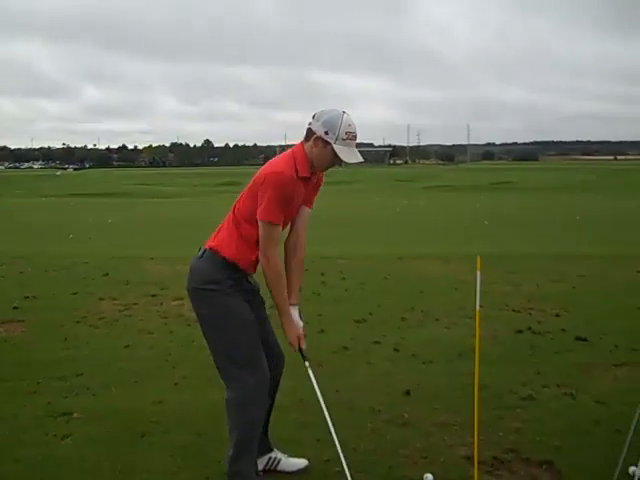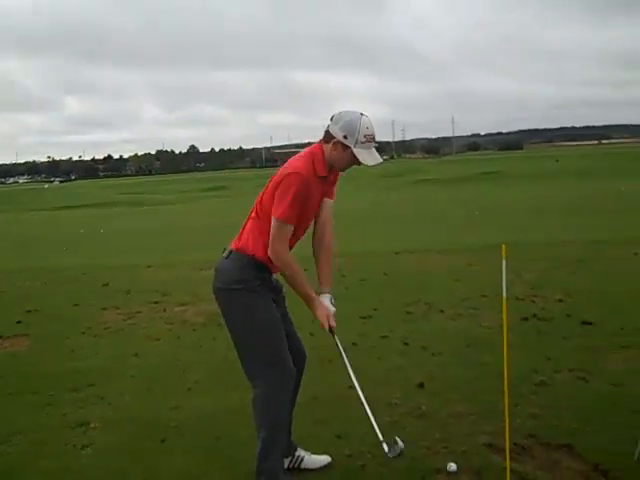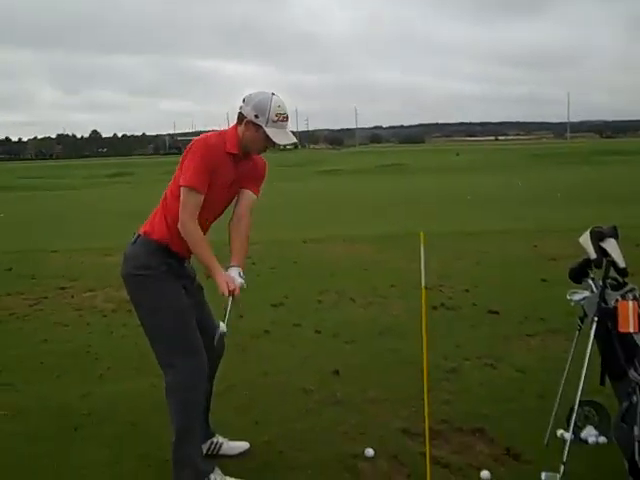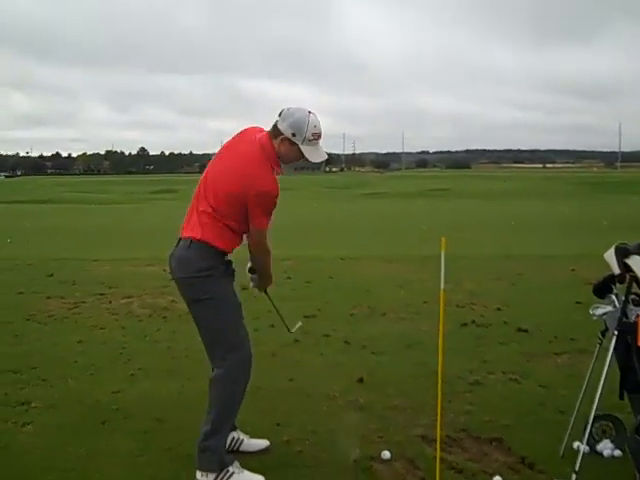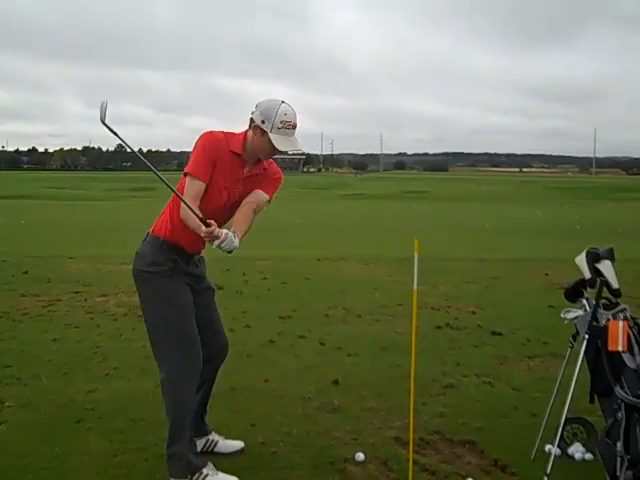
dt=1s
person 1, frame 1
left shoulder: (314, 177)
right shoulder: (279, 175)
left elbow: (298, 238)
right elbow: (266, 251)
left wrist: (295, 307)
right wrist: (289, 316)
left hip: (240, 277)
right hip: (215, 276)
left knee: (272, 364)
right knee: (249, 377)
person 1, frame 2
left shoulder: (328, 171)
right shoulder: (299, 176)
left elbow: (324, 233)
right elbow: (279, 253)
left wrist: (326, 295)
right wrist: (313, 303)
left hip: (258, 275)
right hip: (242, 278)
left knee: (293, 360)
right knee: (276, 375)
left ankle: (282, 449)
person 1, frame 3
left shoulder: (256, 168)
right shoulder: (206, 146)
left elbow: (242, 218)
right elbow: (185, 221)
left wrist: (236, 270)
right wrist: (216, 273)
left hip: (177, 261)
right hip: (150, 261)
left knee: (210, 347)
right knee: (188, 363)
left ankle: (200, 437)
person 1, frame 4
left shoulder: (249, 135)
right shoulder: (265, 185)
right elbow: (258, 245)
left wrist: (258, 268)
right wrist: (265, 276)
left hip: (188, 253)
right hip: (204, 262)
left knee: (228, 348)
right knee: (235, 358)
left ankle: (221, 431)
person 1, frame 5
left shoulder: (271, 176)
right shoulder: (212, 143)
left elbow: (249, 208)
right elbow: (186, 206)
left wrist: (231, 236)
right wrist: (204, 230)
left hip: (192, 262)
right hip: (160, 259)
left knee: (214, 348)
right knee: (183, 361)
left ankle: (196, 433)
